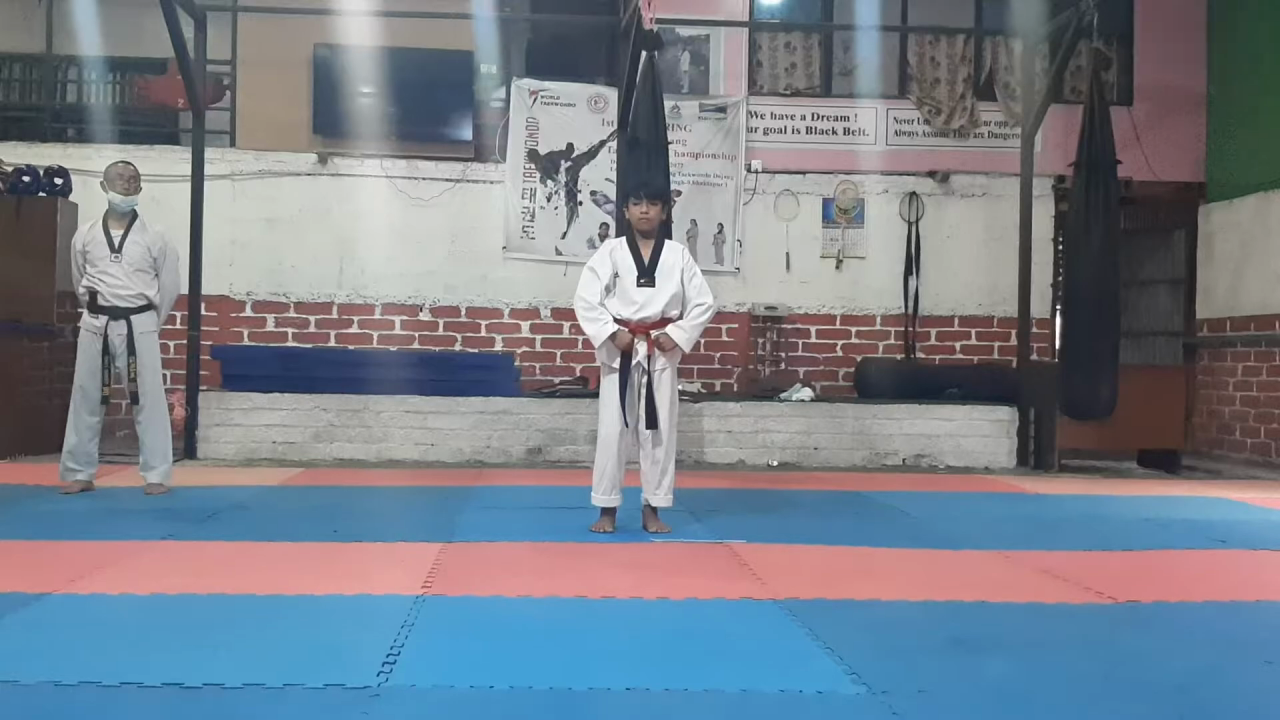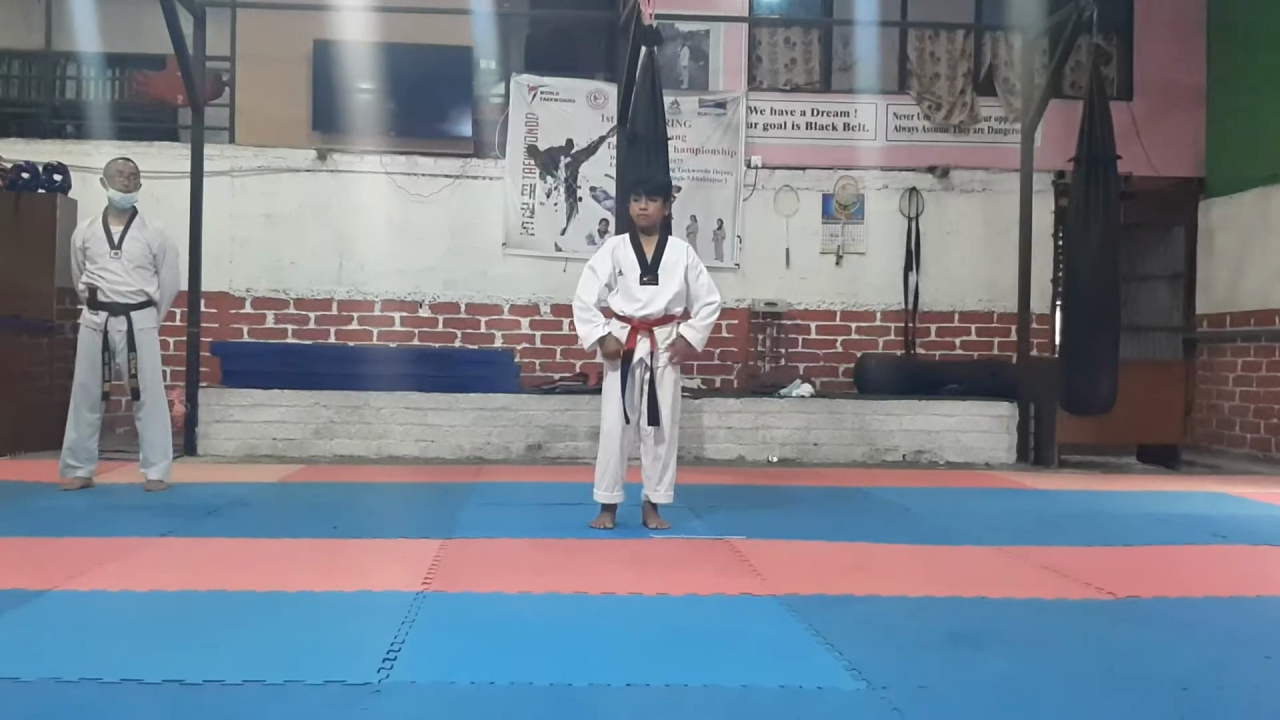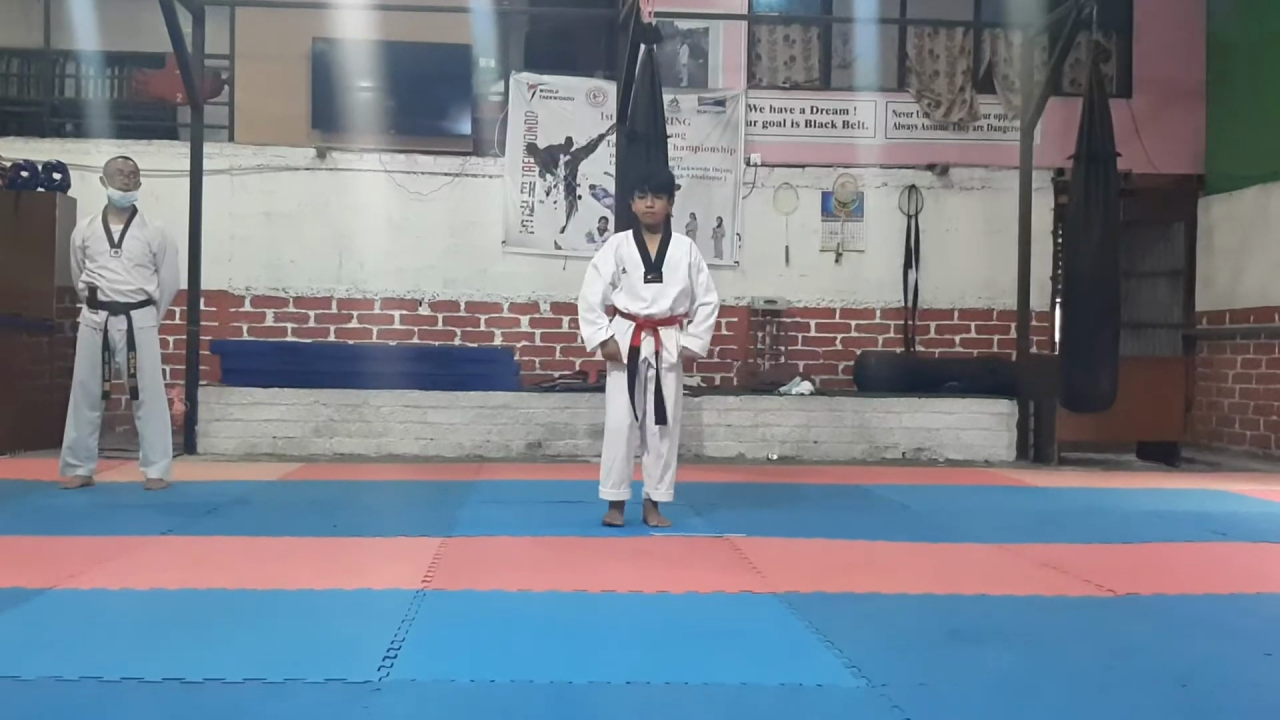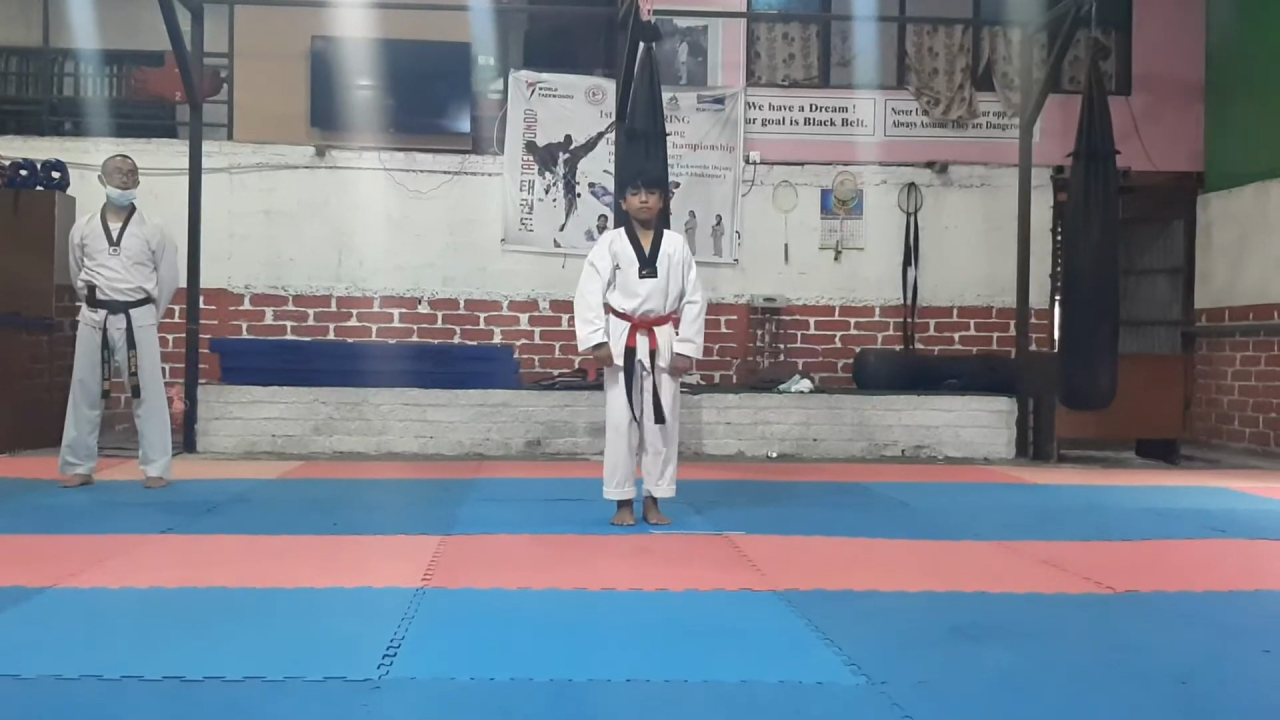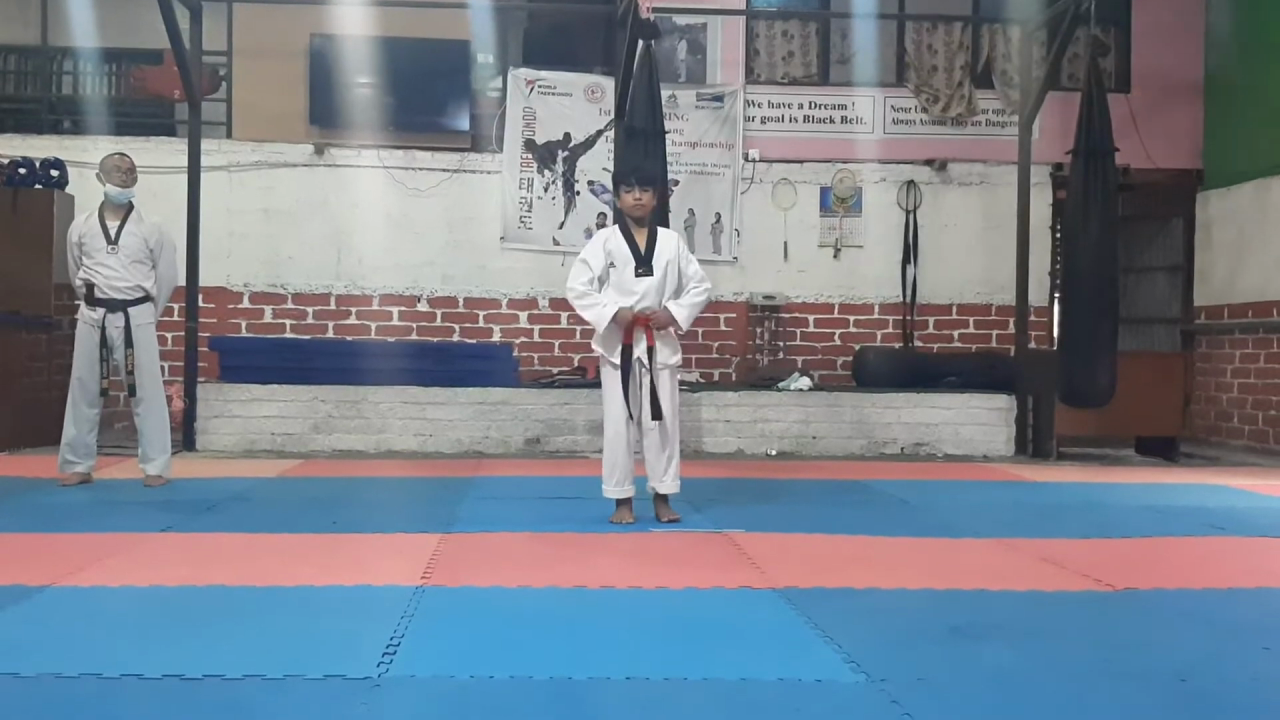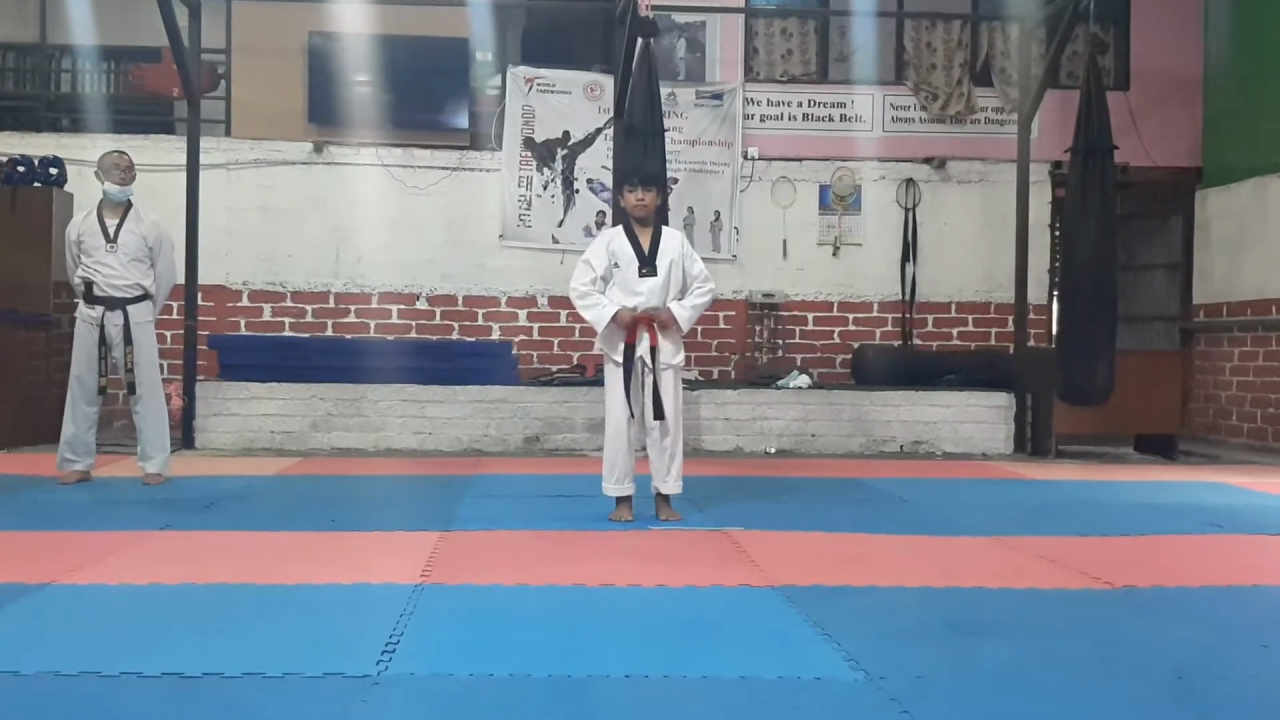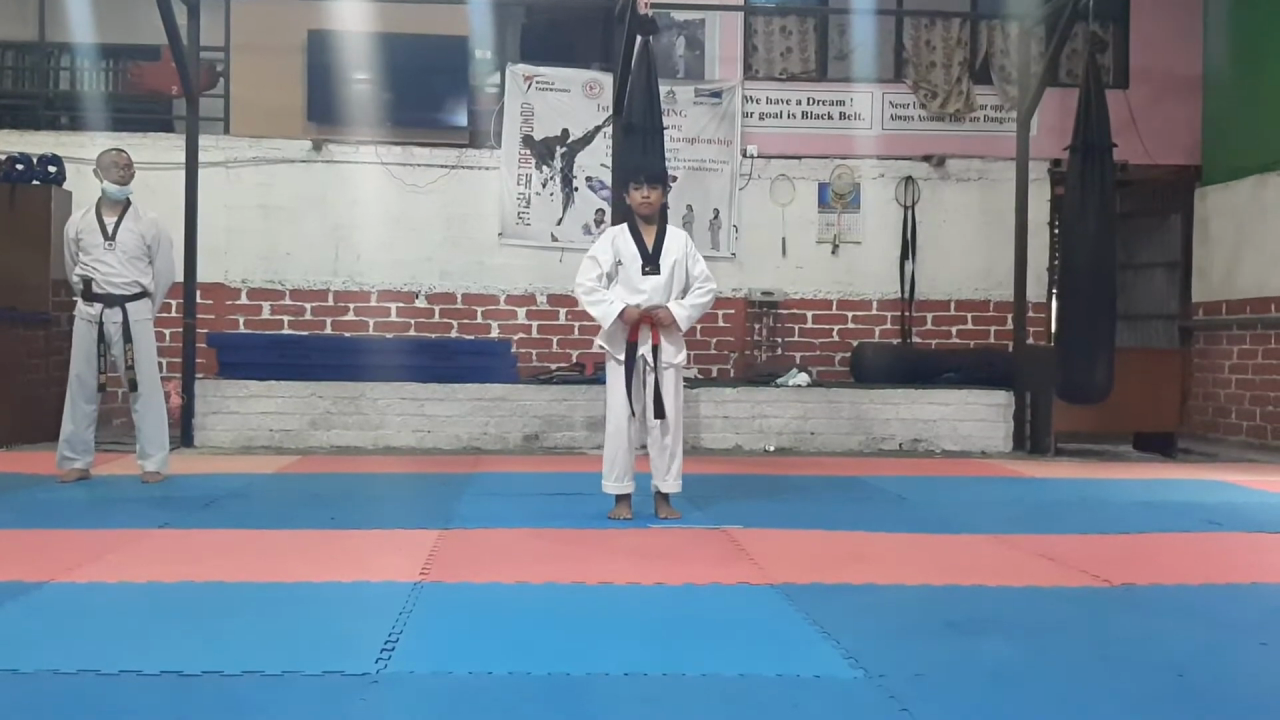
dt=0.3s
person 1, frame 1
left shoulder: (678, 254)
right shoulder: (611, 251)
left elbow: (703, 303)
right elbow: (586, 300)
left wrist: (677, 335)
right wrist: (612, 334)
left hip: (661, 351)
right hip: (620, 350)
left knee: (659, 431)
right knee: (613, 430)
left ankle: (652, 508)
right ankle: (607, 509)
person 1, frame 2
left shoulder: (682, 252)
right shoulder: (614, 248)
left elbow: (709, 300)
right elbow: (585, 297)
left wrist: (690, 337)
right wrist: (601, 336)
left hip: (664, 347)
right hip: (622, 345)
left knee: (661, 427)
right knee: (616, 425)
left ankle: (652, 504)
right ankle: (608, 505)
person 1, frame 3
left shoulder: (686, 248)
right shoulder: (618, 246)
left elbow: (706, 300)
right elbow: (592, 296)
left wrist: (693, 342)
right wrist: (603, 339)
left hip: (667, 345)
right hip: (626, 342)
left knee: (663, 426)
right knee: (621, 424)
left ankle: (653, 503)
right ankle: (616, 502)
person 1, frame 4
left shoulder: (676, 244)
right shoulder: (611, 243)
left elbow: (693, 300)
right elbow: (589, 295)
left wrist: (687, 348)
right wrist: (597, 341)
left hip: (662, 343)
right hip: (622, 341)
left knee: (661, 424)
right knee: (622, 423)
left ankle: (652, 500)
right ankle: (623, 502)
person 1, frame 5
left shoulder: (671, 241)
right shoulder: (605, 240)
left elbow: (700, 285)
right elbow: (577, 286)
left wrist: (675, 313)
right wrist: (612, 313)
left hip: (660, 342)
right hip: (618, 341)
left knee: (663, 420)
right knee: (618, 421)
left ankle: (662, 496)
right ankle: (622, 499)
person 1, frame 6
left shoulder: (675, 240)
right shoulder: (609, 240)
left elbow: (703, 286)
right elbow: (581, 287)
left wrist: (678, 313)
right wrist: (612, 314)
left hip: (663, 342)
right hip: (622, 341)
left knee: (666, 420)
right knee: (619, 421)
left ankle: (664, 496)
right ankle: (622, 497)
person 1, frame 7
left shoulder: (679, 244)
right shoulder: (613, 239)
left elbow: (705, 286)
right elbow: (586, 284)
left wrist: (677, 314)
right wrist: (620, 313)
left hip: (666, 345)
right hip: (623, 345)
left knee: (666, 416)
right knee: (620, 418)
left ankle: (664, 496)
right ankle: (621, 496)
person 2, frame 1
left shoulder: (154, 237)
right shoulder: (86, 235)
left elbow: (170, 285)
right elbow: (80, 281)
left wrist: (149, 320)
right wrist: (100, 315)
left hip: (139, 327)
right hip: (96, 326)
left knee: (149, 400)
right knee: (86, 399)
left ankle: (156, 475)
right ankle: (80, 473)
person 2, frame 2
left shoulder: (153, 233)
right shoulder: (85, 231)
left elbow: (169, 282)
right elbow: (80, 278)
left wrist: (148, 317)
right wrist: (98, 310)
left hip: (138, 323)
right hip: (96, 322)
left knee: (149, 396)
right knee: (86, 396)
left ankle: (156, 471)
right ankle: (79, 469)
person 2, frame 3
left shoulder: (153, 232)
right shoulder: (85, 230)
left elbow: (169, 280)
right elbow: (80, 276)
left wrist: (148, 315)
right wrist: (98, 309)
left hip: (138, 322)
right hip: (95, 321)
left knee: (149, 395)
right knee: (86, 394)
left ankle: (156, 469)
right ankle: (79, 467)
person 2, frame 4
left shoulder: (152, 229)
right shoulder: (83, 228)
left elbow: (168, 278)
right elbow: (78, 275)
left wrist: (147, 313)
right wrist: (97, 307)
left hip: (137, 320)
right hip: (95, 320)
left knee: (148, 393)
right knee: (85, 393)
left ankle: (156, 468)
right ankle: (79, 466)
person 2, frame 5
left shoulder: (150, 228)
right shoulder: (81, 227)
left elbow: (167, 276)
right elbow: (77, 273)
left wrist: (146, 312)
right wrist: (96, 306)
left hip: (135, 318)
right hip: (93, 318)
left knee: (147, 392)
right knee: (84, 391)
left ankle: (155, 466)
right ankle: (78, 464)
person 2, frame 6
left shoulder: (149, 225)
right shoulder: (80, 225)
left elbow: (166, 274)
right elbow: (75, 272)
left wrist: (145, 310)
right wrist: (95, 304)
left hip: (134, 316)
right hip: (92, 316)
left knee: (146, 390)
right knee: (82, 389)
left ankle: (154, 465)
right ankle: (77, 463)
person 2, frame 7
left shoulder: (148, 223)
right shoulder: (78, 223)
left elbow: (164, 272)
right elbow: (73, 269)
left wrist: (143, 308)
right wrist: (94, 302)
left hip: (133, 314)
right hip: (90, 314)
left knee: (145, 388)
right knee: (82, 387)
left ankle: (153, 463)
right ankle: (76, 460)
